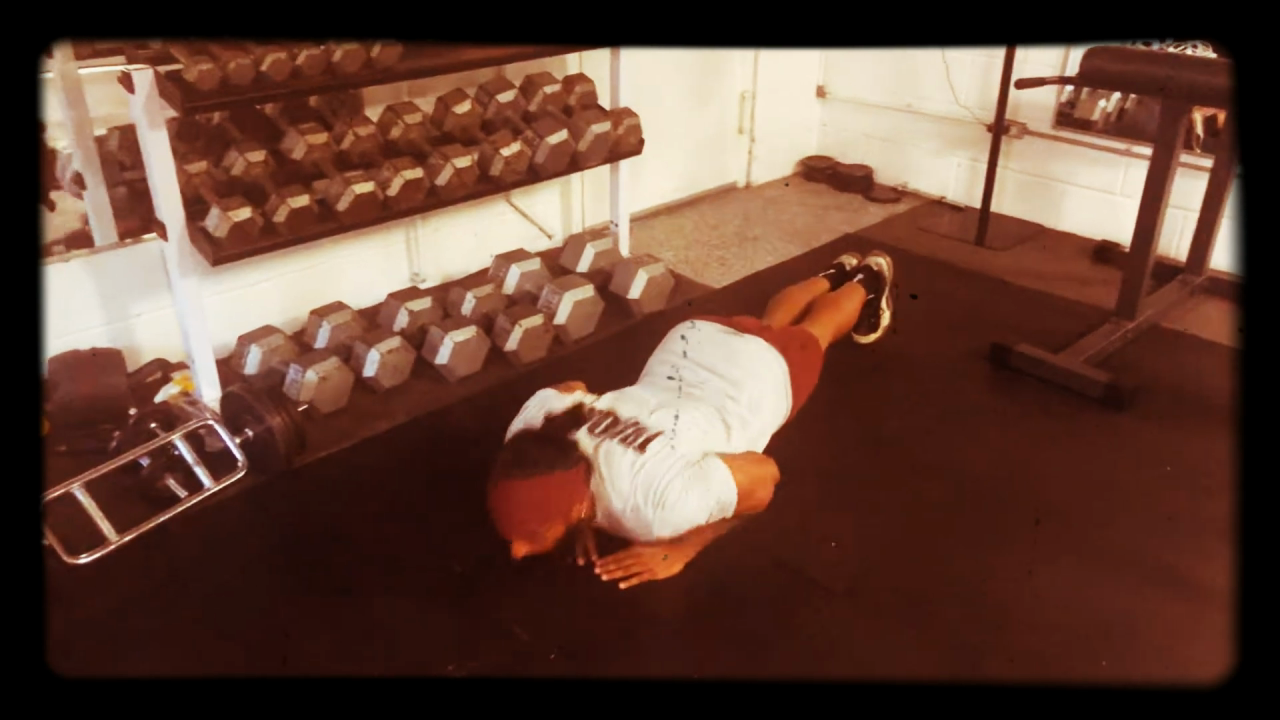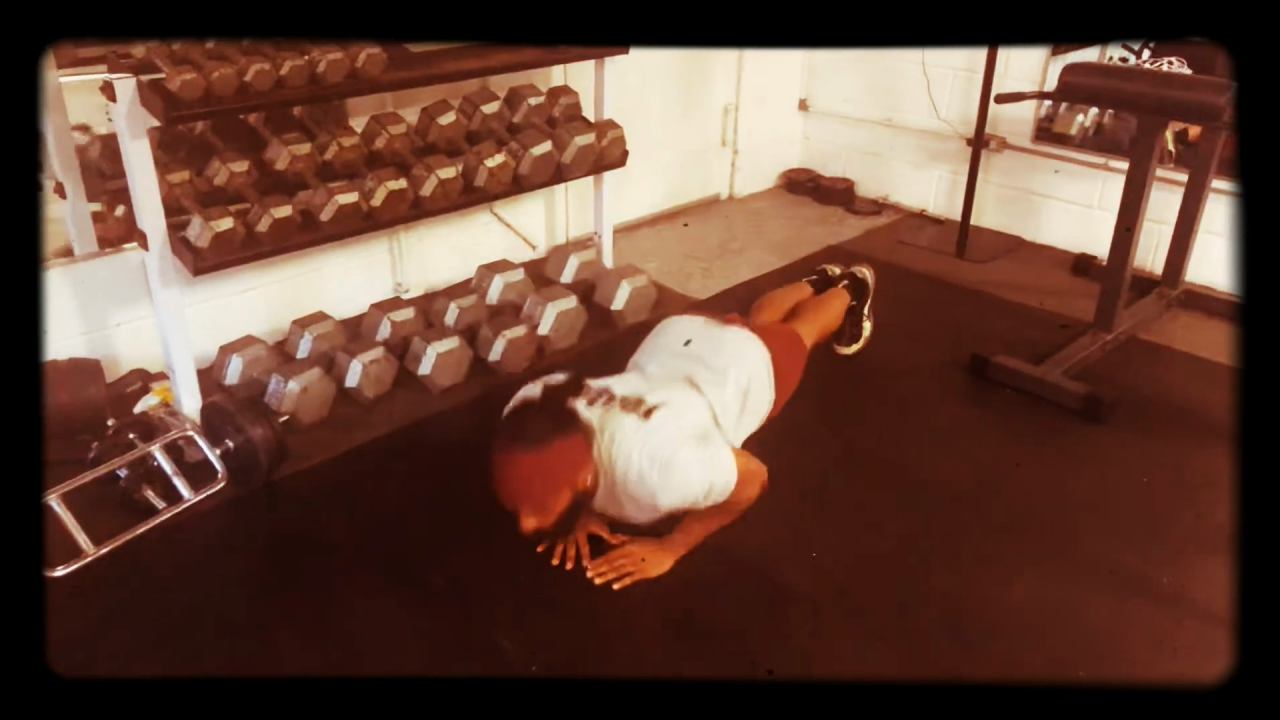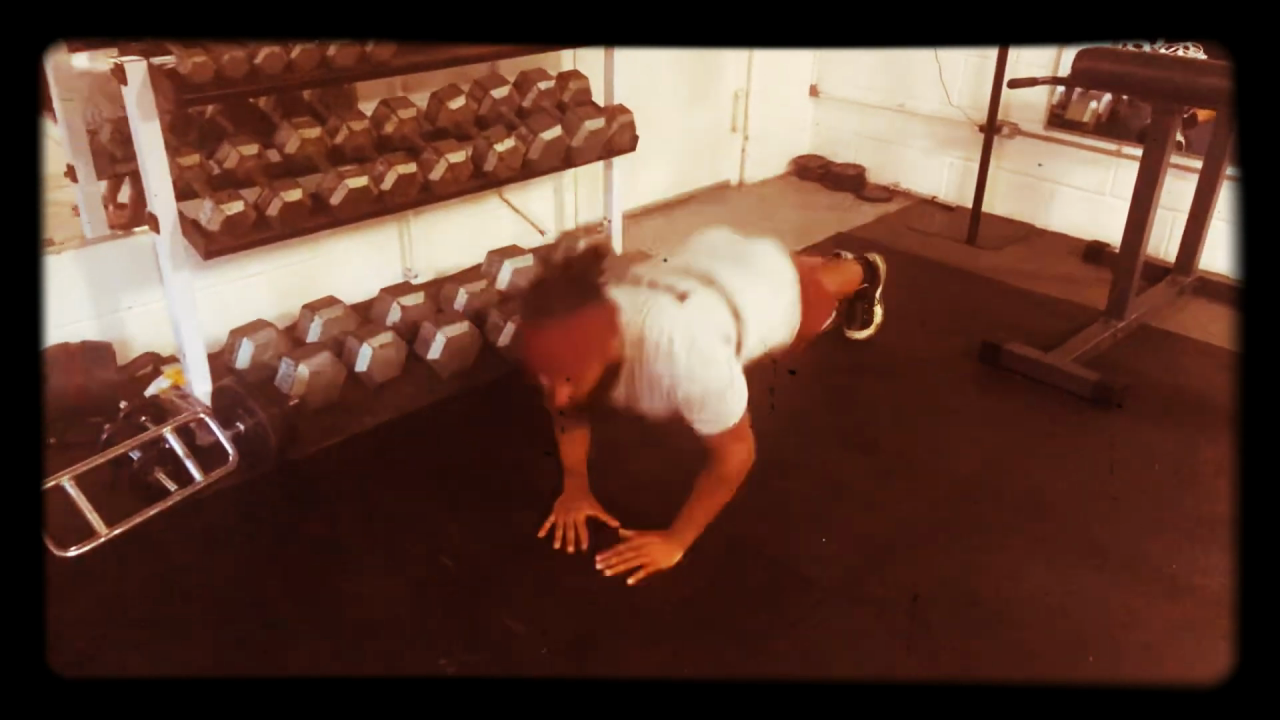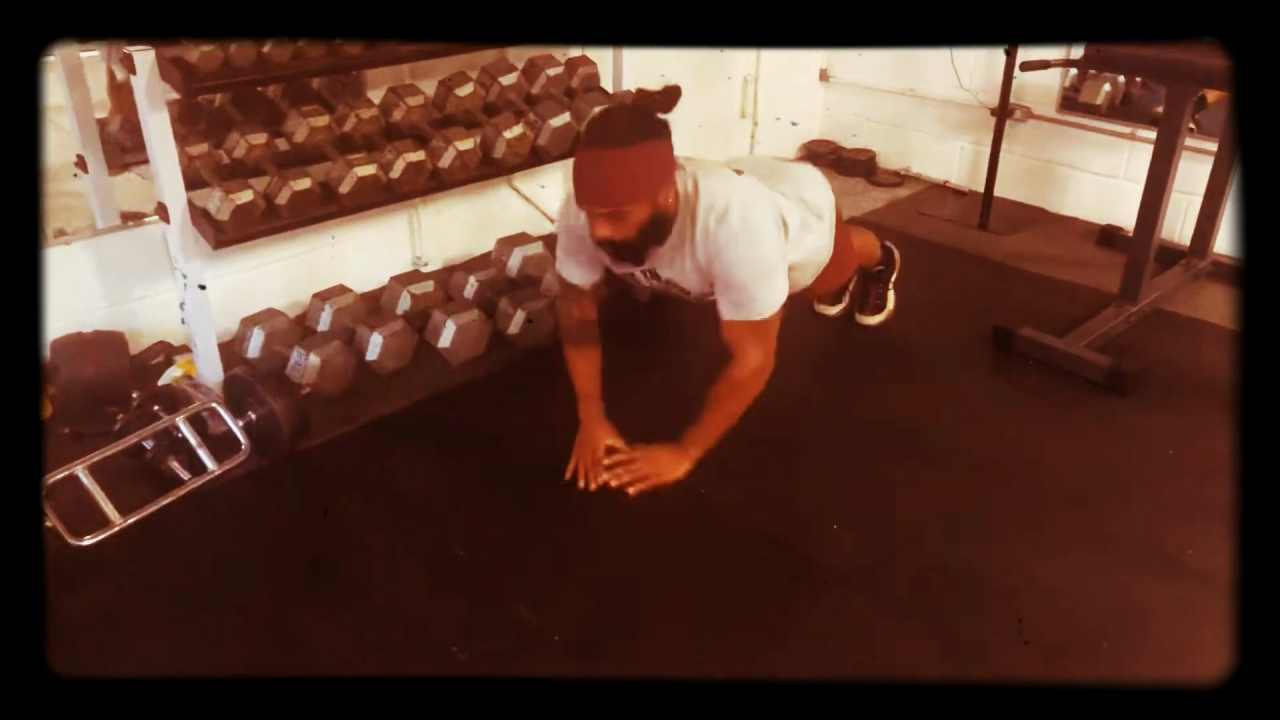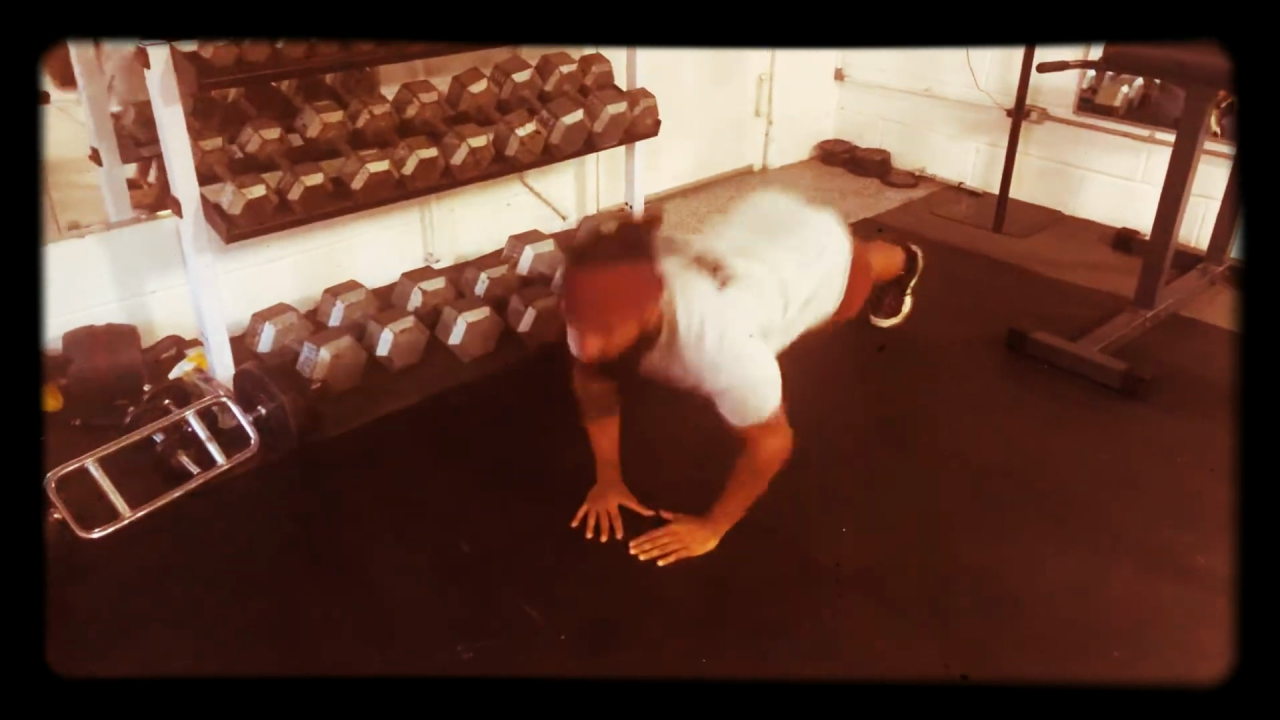
dt=1s
person 1, frame 1
left shoulder: (654, 503)
right shoulder: (533, 429)
left elbow: (763, 478)
left wrist: (678, 552)
left hip: (763, 373)
right hip: (695, 339)
left knee: (812, 333)
right knee: (770, 323)
left ankle: (868, 279)
right ankle: (836, 273)
person 1, frame 2
left shoulder: (658, 471)
right shoulder: (537, 410)
left elbow: (752, 479)
left wrist: (669, 549)
right wrist: (577, 511)
left hip: (748, 367)
right hip: (677, 339)
left knee: (796, 333)
right knee: (759, 319)
left ankle: (852, 286)
right ankle: (819, 280)
person 1, frame 3
left shoulder: (685, 356)
right shoulder: (548, 327)
left elbow: (736, 451)
right elbow: (562, 400)
left wrist: (676, 538)
right wrist: (575, 487)
left hip: (771, 277)
right hip: (703, 261)
left knee: (823, 286)
left ankle: (865, 269)
right ankle: (832, 259)
person 1, frame 4
left shoulder: (735, 220)
right shoulder: (585, 208)
left elbow: (753, 357)
right elbow: (575, 300)
left wrist: (685, 453)
right wrist: (590, 417)
left hip: (805, 208)
left knee: (846, 253)
left ankle: (880, 259)
right ankle: (844, 281)
person 1, frame 5
left shoulder: (719, 342)
right shoulder: (595, 300)
left elbow: (771, 443)
right elbow: (594, 376)
left wrist: (712, 527)
right wrist: (608, 478)
left hip: (821, 244)
left knee: (866, 263)
left ankle: (903, 258)
